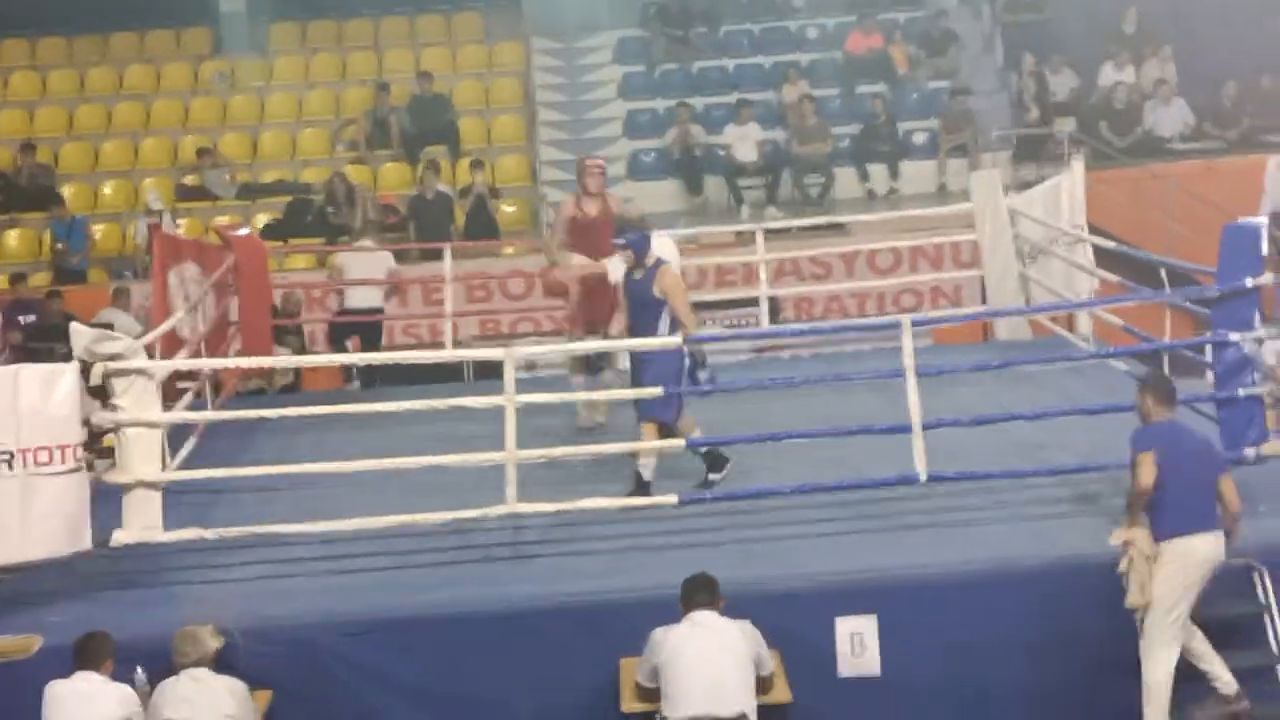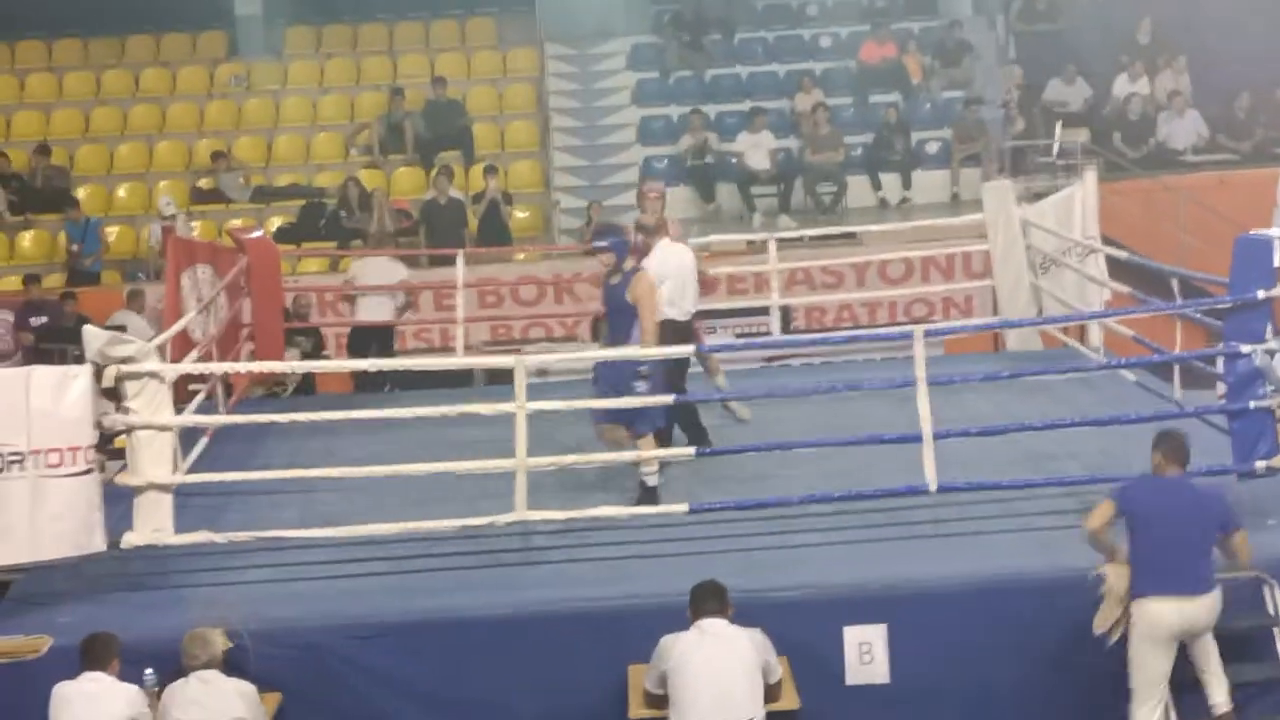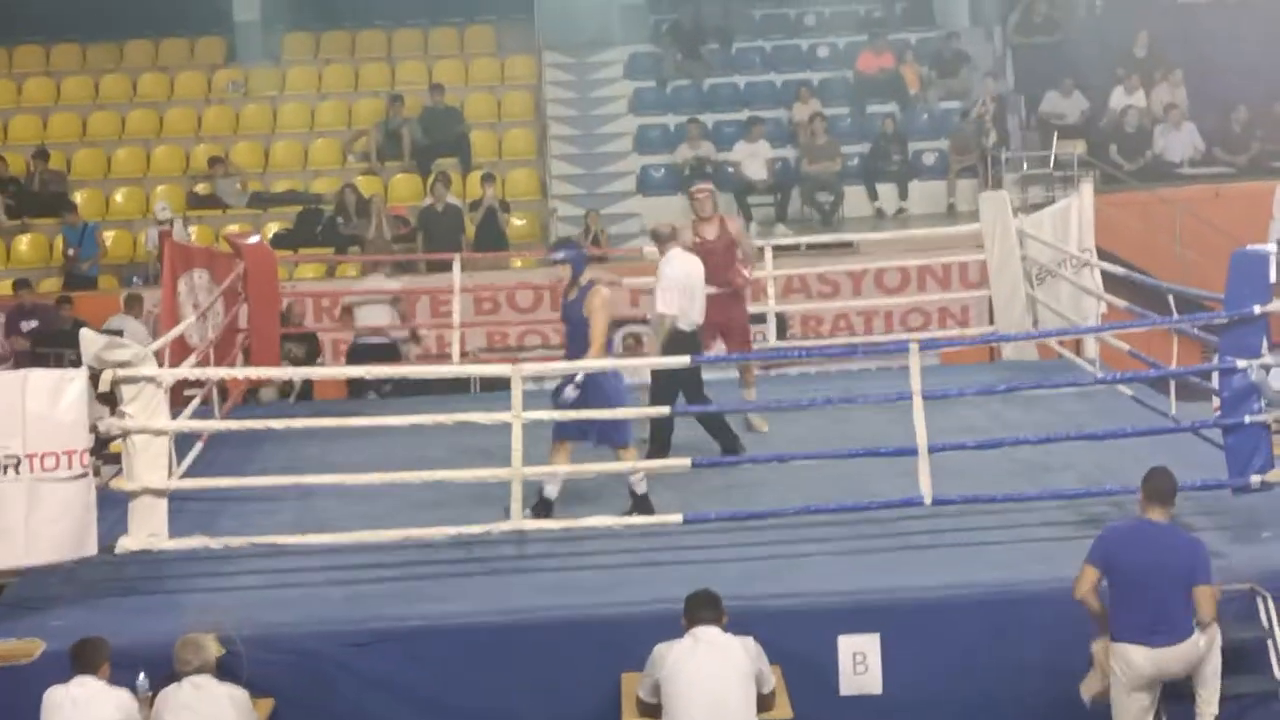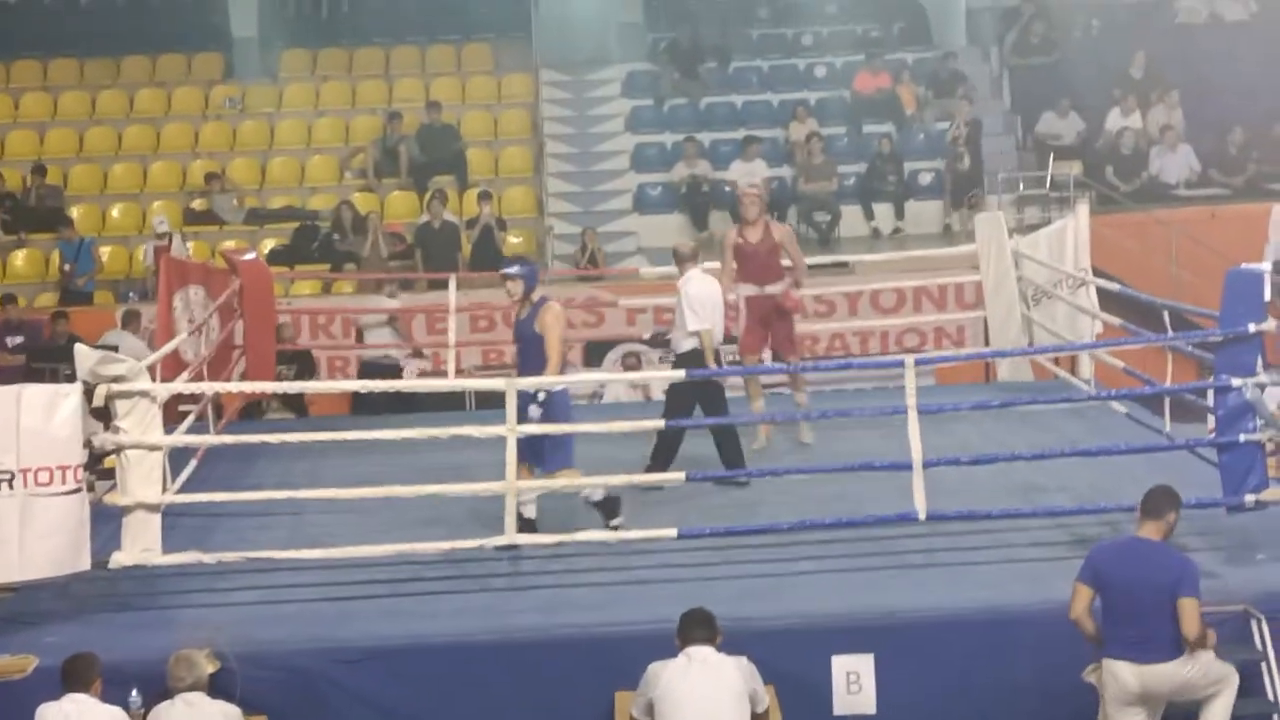
dt=0.2s
person 1, frame 1
left shoulder: (1147, 434)
right shoulder: (1203, 441)
left elbow: (1144, 483)
right elbow: (1234, 506)
left wrist: (1133, 516)
right wrist: (1225, 537)
left hip: (1180, 549)
right hip: (1210, 544)
left knee: (1158, 644)
right knee: (1173, 626)
right ankle: (1230, 691)
person 1, frame 2
left shoulder: (1132, 491)
right shoulder: (1213, 500)
left elbow: (1092, 526)
right elbow: (1243, 559)
left wrist: (1114, 556)
left hip: (1153, 608)
right hip: (1205, 605)
person 1, frame 3
left shoulder: (1111, 537)
right shoulder: (1192, 546)
left elbow: (1082, 593)
right elbow: (1206, 615)
left wrist: (1106, 621)
left hip: (1128, 656)
right hip: (1180, 653)
right knee: (1210, 634)
person 1, frame 4
left shoulder: (1101, 554)
right shoulder: (1182, 565)
left elbow: (1077, 613)
right elbow: (1191, 632)
right wrist: (1206, 640)
left hip: (1119, 672)
right hip: (1169, 670)
right knee: (1228, 679)
person 2, frame 1
left shoulder: (665, 275)
right shoulder: (629, 274)
left elbow: (687, 321)
right elbow: (623, 313)
left wrist: (698, 360)
left hip: (663, 355)
right hip: (642, 353)
left knee: (648, 421)
right knee: (672, 416)
left ankle: (642, 488)
right ankle: (716, 461)
person 2, frame 2
left shoulder: (640, 280)
right shoulder: (609, 277)
left elbow: (649, 330)
left wrist: (644, 372)
right wrist: (602, 357)
left hip: (636, 362)
right hip: (615, 361)
left knee: (642, 431)
right knee: (604, 426)
left ankle: (651, 495)
right ankle: (649, 465)
person 2, frame 3
left shoulder: (598, 296)
right shoulder: (569, 293)
left elbow: (598, 347)
left wrist: (576, 382)
left hip: (600, 379)
right hip: (577, 376)
left knee: (621, 444)
right knee: (559, 443)
left ankle: (642, 503)
right ankle: (544, 508)
person 2, frame 4
left shoulder: (550, 312)
right shoulder: (521, 312)
left elbow: (554, 363)
left wrist: (538, 400)
left hip: (549, 399)
right hip: (530, 396)
left knee: (558, 469)
right knee: (521, 464)
left ankle: (607, 504)
right ankle: (526, 527)
person 3, frame 1
left shoulder: (613, 203)
right shoulder: (569, 206)
right elbow: (554, 242)
right wrist: (556, 267)
left hip: (607, 274)
right hip: (579, 275)
left knee: (605, 337)
right knee: (577, 337)
left ankle: (600, 400)
right ankle: (583, 403)
person 3, frame 2
left shoulder: (672, 227)
right shoulder: (633, 232)
left elbow: (684, 256)
right elbow: (624, 267)
left wrist: (702, 275)
left hip: (674, 293)
right hip: (647, 297)
left knee: (701, 351)
right knee: (647, 356)
left ankle: (727, 399)
person 3, frame 3
left shoulder: (733, 225)
right shoulder: (688, 234)
left elbow: (749, 254)
left wrist: (743, 273)
left hip: (732, 299)
right hip: (705, 299)
left knee: (744, 360)
left ankle: (751, 412)
person 3, frame 4
left shoulder: (780, 231)
right shoulder: (732, 236)
left elbow: (799, 264)
right elbow: (727, 273)
left wrist: (794, 289)
right wrist: (727, 299)
left hip: (777, 300)
right hip: (749, 302)
left knee: (790, 361)
right knee: (750, 365)
left ankle: (802, 418)
right ankle: (762, 426)
person 4, frame 1
left shoulder: (636, 254)
right shoulder: (665, 243)
left elbow: (606, 271)
right elbow: (679, 275)
left hip: (650, 323)
right hip: (667, 320)
left knee: (647, 381)
right knee: (665, 381)
left ankle: (654, 439)
right ankle: (666, 435)
person 4, frame 2
left shoulder: (652, 262)
right shoulder: (685, 252)
left hip: (665, 328)
right hip: (685, 325)
left knee: (661, 389)
right knee: (676, 387)
left ankle: (662, 445)
right ankle: (697, 436)
person 4, frame 3
left shoulder: (668, 268)
right shoulder: (695, 262)
left elbow: (666, 314)
left wrist: (658, 345)
left hip: (674, 339)
right hip: (691, 336)
left knee: (661, 399)
right knee: (696, 395)
left ankle: (657, 454)
right ankle: (730, 444)
person 4, frame 4
left shoulder: (688, 287)
right shoulder: (711, 282)
left elbow: (702, 328)
left wrist: (709, 363)
left hip: (692, 357)
right hip: (709, 355)
left knee: (673, 418)
right knee: (718, 416)
left ankle: (656, 471)
right ankle: (736, 469)
